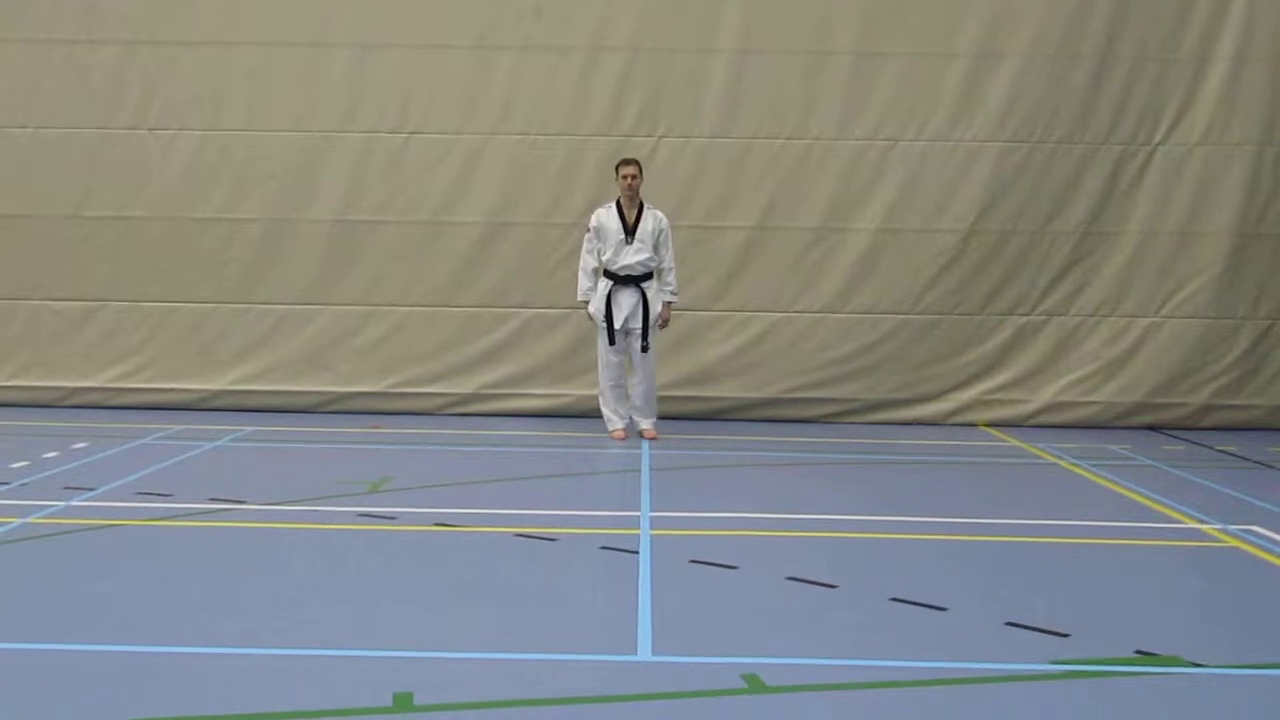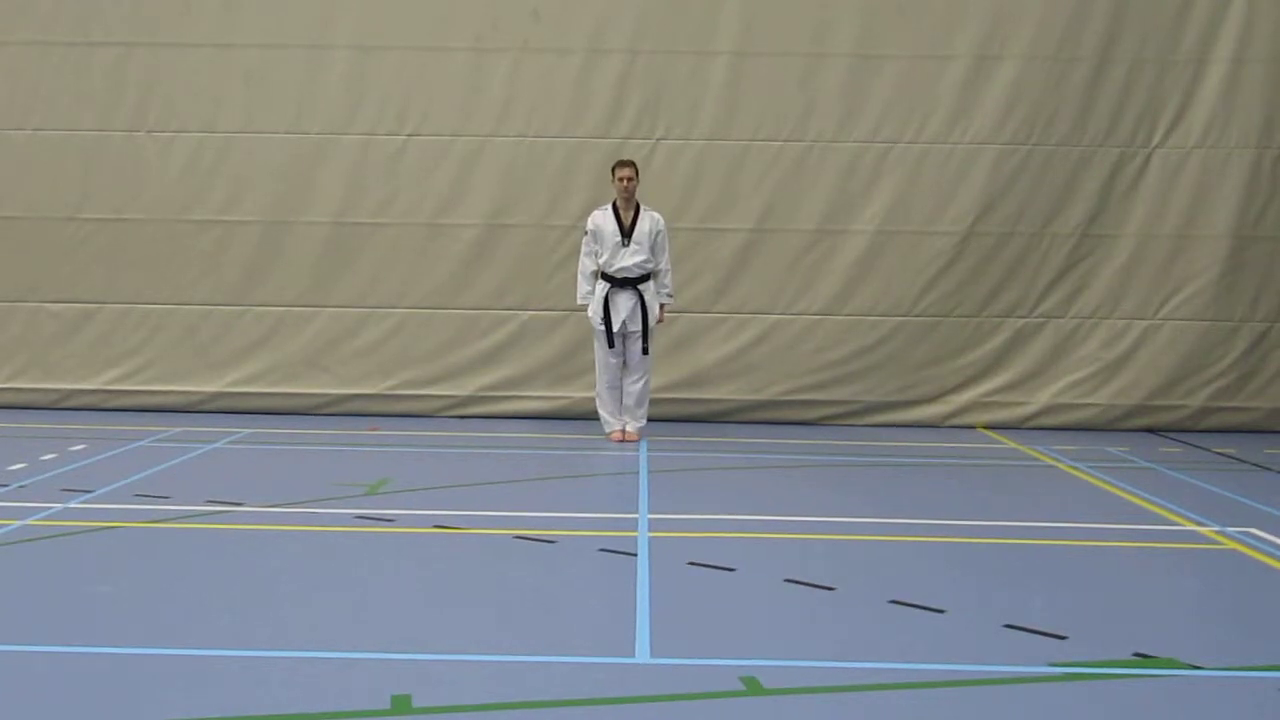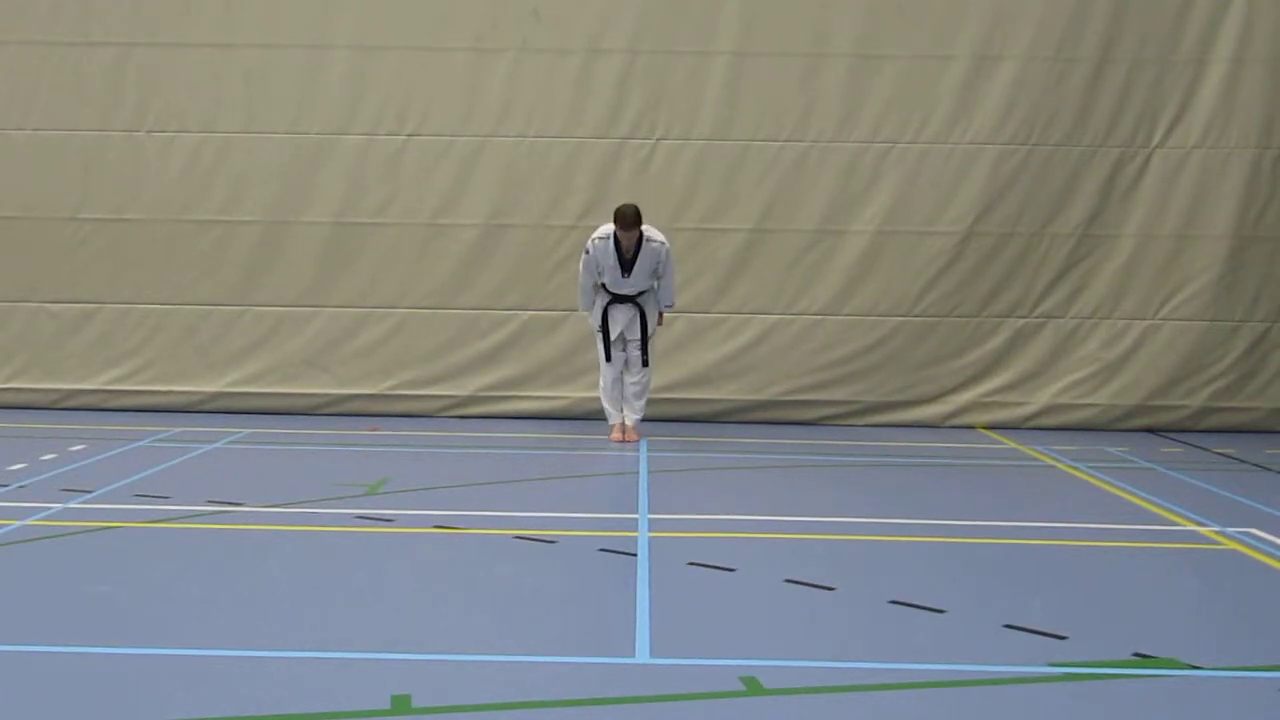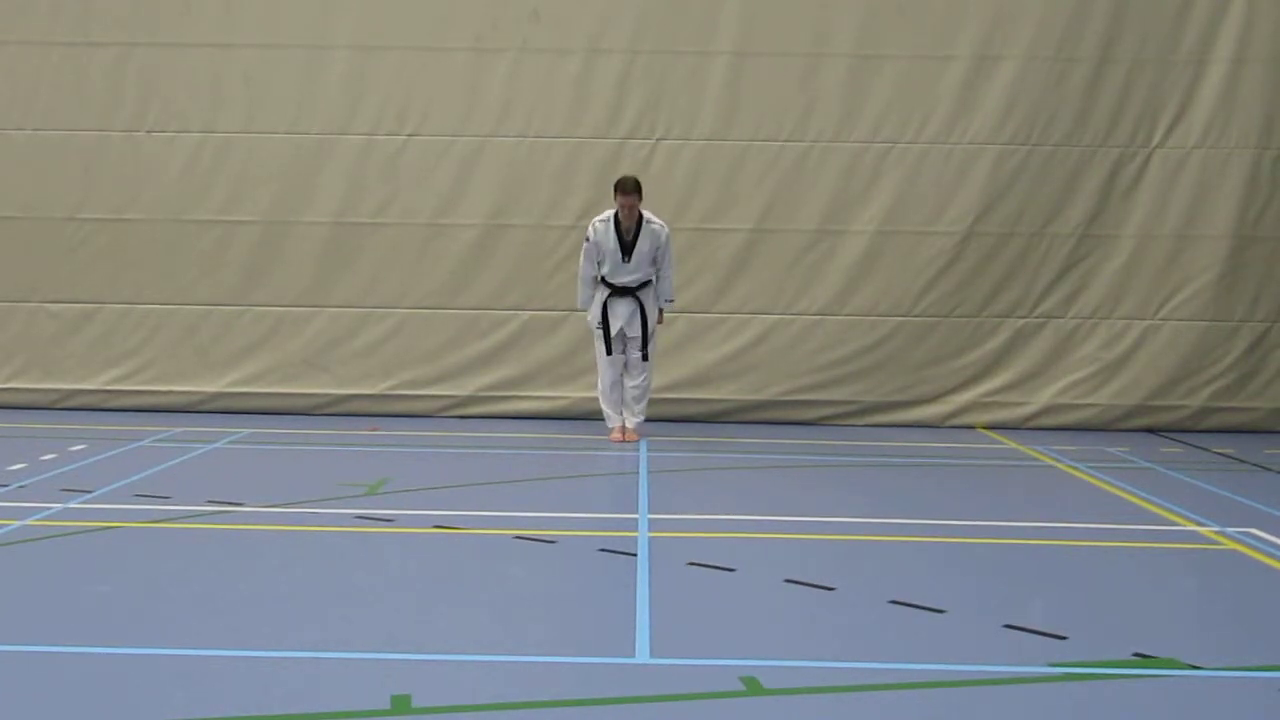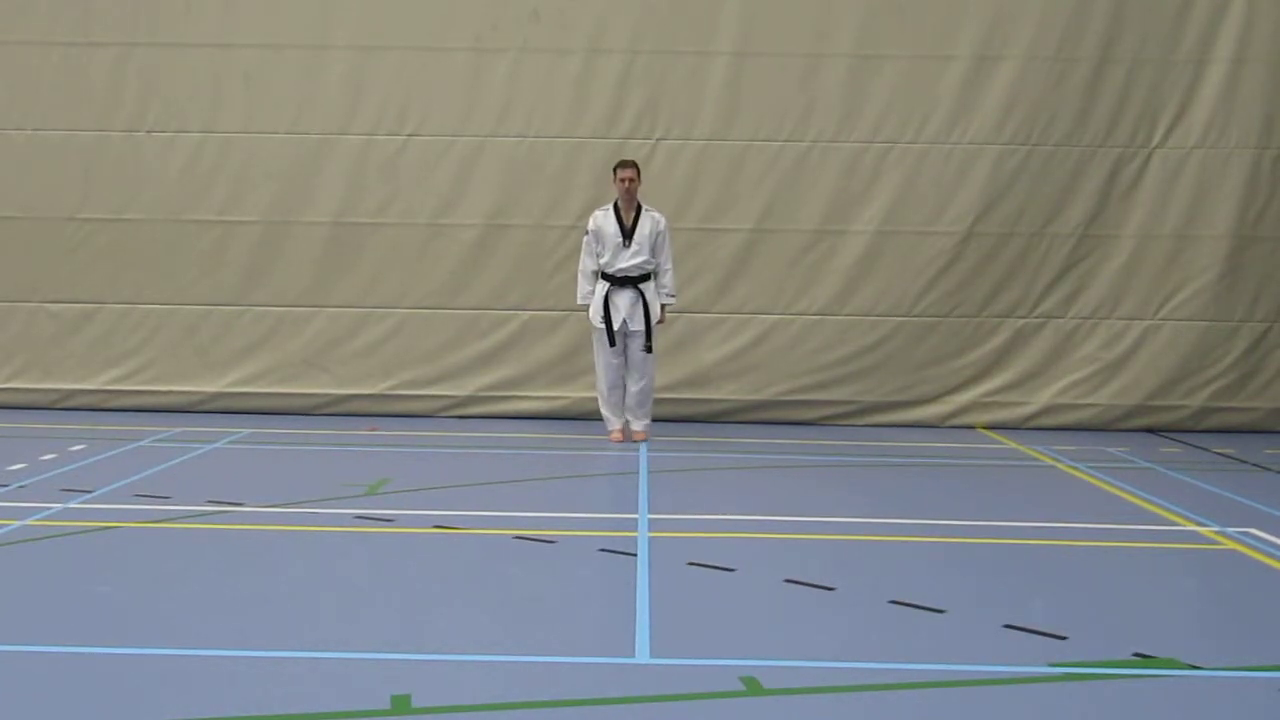
dt=1s
person 1, frame 1
left shoulder: (657, 219)
right shoulder: (601, 217)
left elbow: (667, 263)
right elbow: (589, 260)
left wrist: (667, 303)
right wrist: (588, 300)
left hip: (644, 295)
right hip: (611, 294)
left knee: (643, 362)
right knee: (611, 362)
left ankle: (645, 420)
right ankle: (616, 421)
person 1, frame 2
left shoulder: (654, 220)
right shoulder: (598, 219)
left elbow: (663, 265)
right elbow: (587, 263)
left wrist: (662, 304)
right wrist: (588, 303)
left hip: (641, 297)
right hip: (608, 297)
left knee: (638, 366)
right knee: (609, 366)
left ankle: (633, 424)
right ankle: (613, 424)
person 1, frame 3
left shoulder: (658, 245)
right shoulder: (597, 242)
left elbow: (665, 279)
right elbow: (587, 279)
left wrist: (662, 310)
right wrist: (590, 310)
left hip: (642, 306)
right hip: (609, 306)
left knee: (638, 366)
right knee: (610, 365)
left ankle: (631, 422)
right ankle: (616, 421)
person 1, frame 4
left shoulder: (658, 230)
right shoulder: (598, 227)
left elbow: (665, 271)
right elbow: (588, 270)
left wrist: (661, 307)
right wrist: (589, 307)
left hip: (641, 302)
right hip: (608, 302)
left knee: (639, 366)
right knee: (609, 366)
left ankle: (632, 423)
right ankle: (615, 423)
person 1, frame 5
left shoulder: (655, 220)
right shoulder: (598, 219)
left elbow: (664, 265)
right elbow: (588, 264)
left wrist: (663, 304)
right wrist: (588, 304)
left hip: (642, 297)
right hip: (609, 297)
left knee: (641, 365)
right knee: (609, 366)
left ankle: (638, 423)
right ankle: (615, 423)
